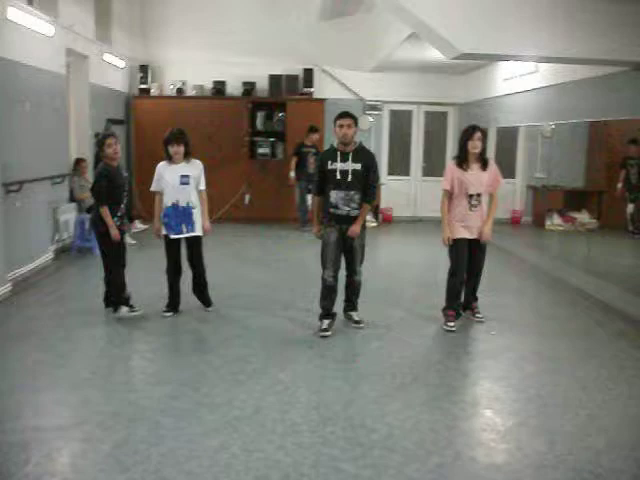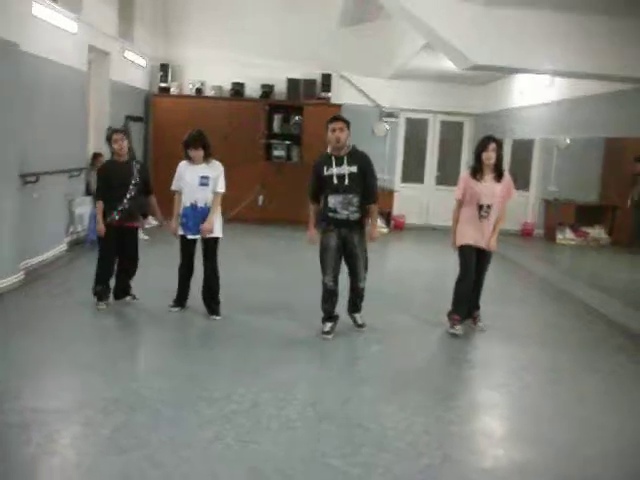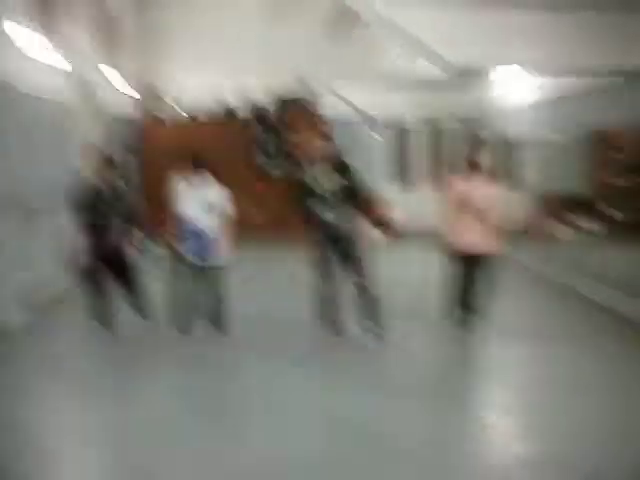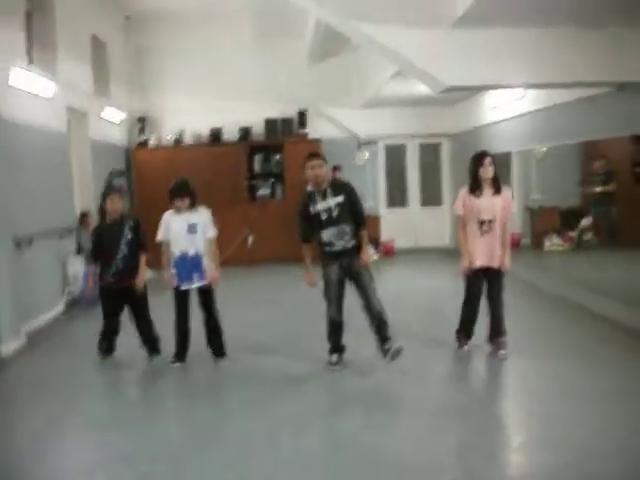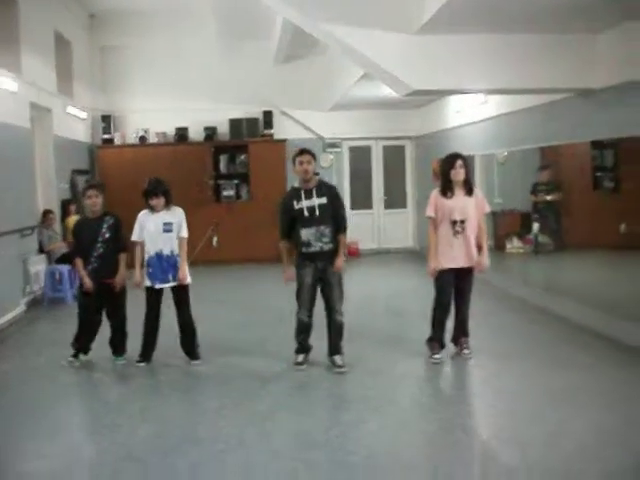
dt=0.4s
person 1, frame 1
left shoulder: (366, 157)
right shoulder: (327, 157)
left elbow: (370, 194)
right elbow: (319, 192)
left wrist: (358, 223)
right wrist: (316, 221)
left hip: (355, 224)
right hip: (331, 223)
left knee: (355, 271)
right knee: (329, 272)
left ankle: (351, 309)
right ankle: (326, 316)
person 1, frame 2
left shoulder: (361, 159)
right shoulder: (322, 163)
left elbow: (372, 194)
right elbow: (315, 198)
left wrist: (373, 224)
right wrist: (312, 227)
left hip: (355, 228)
right hip: (330, 229)
left knee: (359, 275)
right knee: (330, 277)
left ankle: (355, 310)
right ankle: (329, 318)
person 1, frame 3
left shoulder: (341, 167)
right shoulder: (305, 175)
left elbow: (358, 197)
right elbow: (305, 212)
right wrist: (312, 242)
left hip: (346, 232)
right hip: (324, 236)
left knee: (362, 278)
right knee: (326, 283)
left ankle: (371, 321)
right ankle: (332, 323)
person 1, frame 4
left shoulder: (345, 189)
right shoulder: (307, 202)
left elbow: (361, 220)
right elbow: (306, 239)
left wrist: (365, 249)
right wrist: (308, 269)
left hip: (355, 256)
right hip: (331, 261)
left knee: (371, 299)
right knee: (334, 309)
left ankle: (386, 343)
right ankle: (336, 350)
person 1, frame 5
left shoulder: (330, 192)
right shoulder: (290, 198)
left elbow: (341, 226)
right elbow: (285, 235)
left wrist: (341, 255)
right wrist: (287, 266)
left hip: (330, 261)
right hip: (305, 262)
left knee: (335, 310)
right knee: (304, 310)
left ankle: (335, 353)
right ankle: (302, 350)
person 2, frame 1
left shoulder: (490, 167)
right shoulder: (453, 167)
left elbow: (493, 199)
right elbow: (446, 199)
left wrist: (488, 224)
right wrist: (445, 227)
left hip: (480, 229)
right hip: (458, 228)
left knee: (476, 270)
right knee: (457, 270)
left ankle: (470, 303)
right ankle: (451, 311)
person 2, frame 2
left shoulder: (504, 179)
right shoulder: (467, 177)
left elbow: (502, 211)
right elbow: (458, 207)
left wrist: (494, 236)
right wrist: (453, 233)
left hip: (486, 238)
right hip: (467, 235)
left knee: (479, 278)
right knee: (466, 275)
left ankle: (472, 311)
right ankle: (456, 316)
person 2, frame 3
left shoulder: (492, 181)
right shoulder: (459, 181)
left elbow: (495, 211)
right elbow: (452, 210)
left wrist: (498, 237)
right wrist: (452, 239)
left hip: (486, 239)
right hip: (464, 240)
left knee: (478, 276)
right knee: (466, 278)
left ankle: (471, 308)
right ankle: (464, 315)
person 2, frame 4
left shoulder: (504, 193)
right shoulder: (466, 194)
left elbow: (505, 226)
right elbow: (461, 227)
left wrist: (507, 254)
right wrist: (464, 255)
left hip: (495, 256)
right hip: (474, 256)
left knee: (496, 298)
right knee: (472, 296)
left ankle: (498, 338)
right ankle: (463, 334)
person 2, frame 5
left shoulder: (475, 194)
right shoulder: (438, 195)
left elbow: (481, 226)
right elbow: (432, 228)
left wrist: (484, 253)
right wrist: (432, 258)
left hip: (468, 257)
right hip: (445, 258)
left knee: (463, 301)
right knee: (443, 301)
left ankle: (461, 338)
right ankle: (436, 342)
person 3, frame 1
left shoulder: (196, 166)
right shoulder: (161, 168)
left elbow: (202, 194)
right elbow: (158, 196)
left wrist: (206, 219)
right wrist: (156, 221)
left hip: (192, 221)
right hip: (170, 223)
left knee: (196, 261)
right knee: (172, 265)
left ankle: (204, 297)
right ankle: (173, 303)
person 3, frame 2
left shoulder: (216, 167)
right shoulder: (183, 167)
left elbow: (218, 196)
right elbow: (178, 195)
left wrist: (209, 220)
right wrist: (175, 219)
left hip: (210, 224)
right hip: (187, 222)
left knee: (210, 265)
right knee: (185, 263)
left ankle: (212, 305)
right ankle: (180, 299)
person 3, frame 3
left shoulder: (218, 190)
right shoulder: (184, 189)
left elbow: (225, 218)
right elbow: (181, 217)
left wrist: (225, 244)
right wrist: (178, 241)
left hip: (213, 246)
right hip: (191, 246)
left knee: (214, 285)
right knee: (186, 285)
left ankle: (218, 323)
right ankle: (184, 322)
person 3, frame 4
left shoulder: (203, 213)
right shoulder: (168, 217)
left elbow: (210, 242)
right elbow: (166, 246)
left wrist: (213, 267)
right wrist: (167, 270)
left hip: (202, 270)
right hip: (180, 273)
left knee: (209, 310)
right knee: (181, 314)
left ankle: (218, 349)
right ankle: (180, 353)
person 3, frame 5
left shoulder: (177, 213)
right shoulder: (143, 217)
left elbow: (183, 242)
right elbow: (139, 246)
left wrist: (183, 267)
right wrist: (137, 271)
left hip: (176, 271)
right hip: (152, 273)
left knee: (184, 312)
right knee: (151, 314)
left ankle: (192, 351)
right ankle: (146, 353)
person 4, frame 1
left shoulder: (117, 169)
right shoulder: (103, 172)
right elbow: (101, 202)
right wrist: (111, 227)
left hip: (117, 224)
right hip: (106, 226)
left knee: (117, 264)
right knee: (114, 264)
left ankle: (113, 299)
right ankle: (122, 304)
person 4, frame 2
left shoulder: (138, 167)
right shoulder: (106, 168)
left elbow: (148, 192)
right elbow: (100, 197)
left wrist: (158, 213)
right wrist: (99, 221)
left hip: (131, 222)
right hip: (111, 223)
left knee: (130, 260)
right knee: (107, 259)
left ankle: (122, 292)
right ankle: (101, 295)
person 4, frame 3
left shoulder: (120, 193)
right shoulder: (87, 195)
left elbow: (130, 220)
right elbow: (84, 225)
left wrist: (127, 242)
right wrist: (87, 252)
left hip: (117, 246)
right hip: (97, 249)
left knee: (130, 281)
right knee: (98, 286)
left ankle: (140, 309)
right ankle: (104, 319)
person 4, frame 4
left shoulder: (132, 223)
right shoulder: (99, 229)
left elbow: (142, 250)
right elbow: (95, 258)
left wrist: (142, 273)
left hip: (133, 280)
right hip: (110, 283)
left knee: (142, 317)
right knee: (110, 318)
left ankle: (153, 349)
right ankle: (106, 349)
person 4, frame 5
left shoulder: (113, 221)
right shoulder: (80, 225)
left elbow: (122, 250)
right elbow: (77, 255)
left wrist: (122, 273)
right wrist: (84, 277)
left hip: (113, 279)
right hip: (91, 280)
left knee: (117, 317)
right knee: (88, 317)
left ankle: (119, 351)
right ankle: (79, 350)
